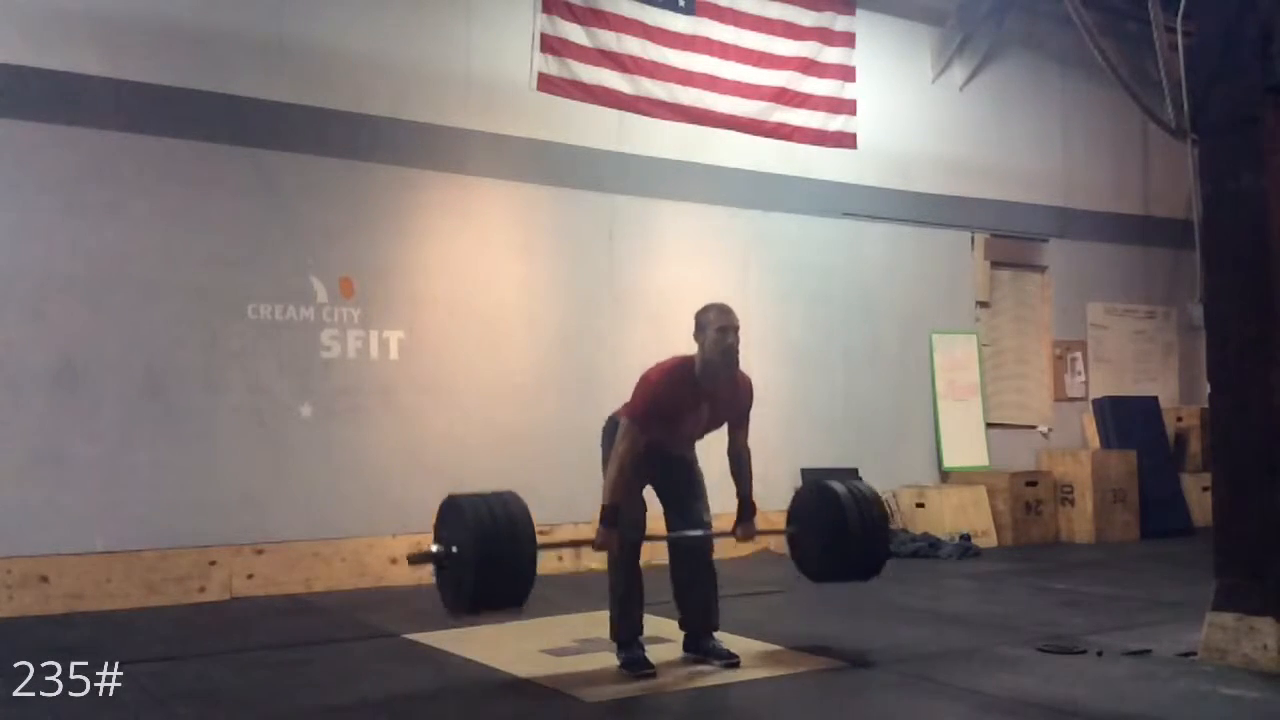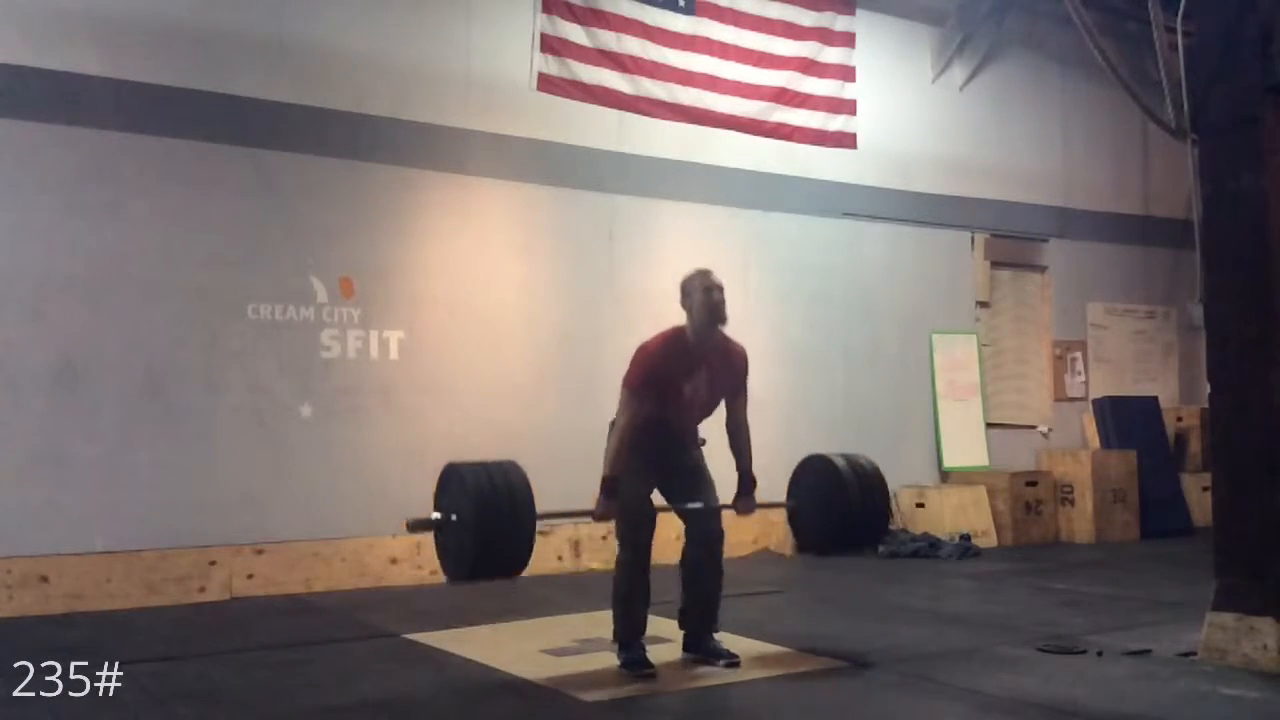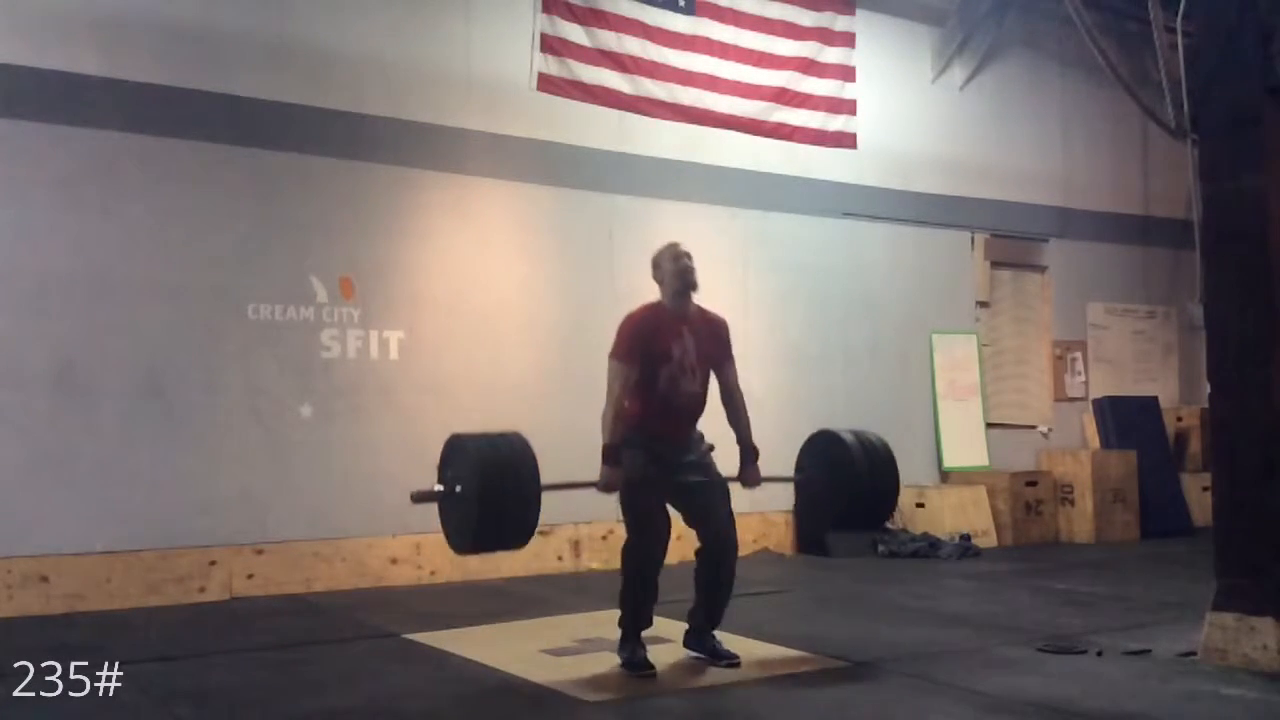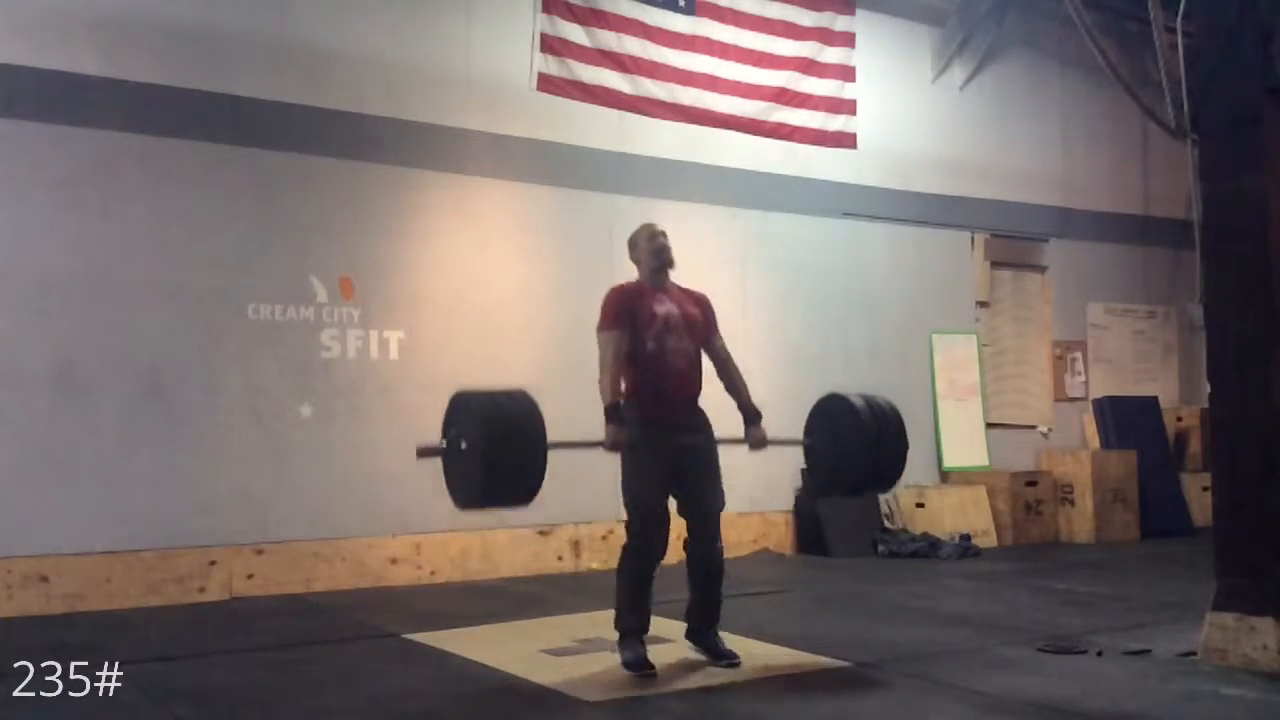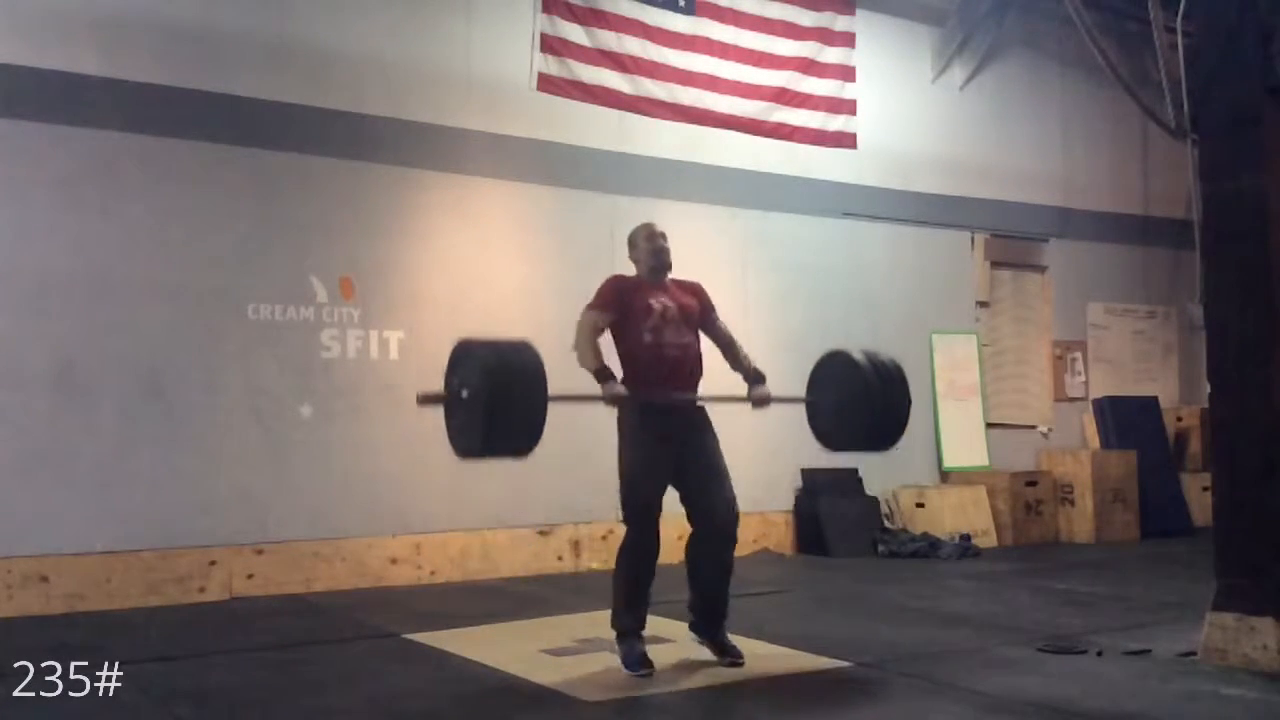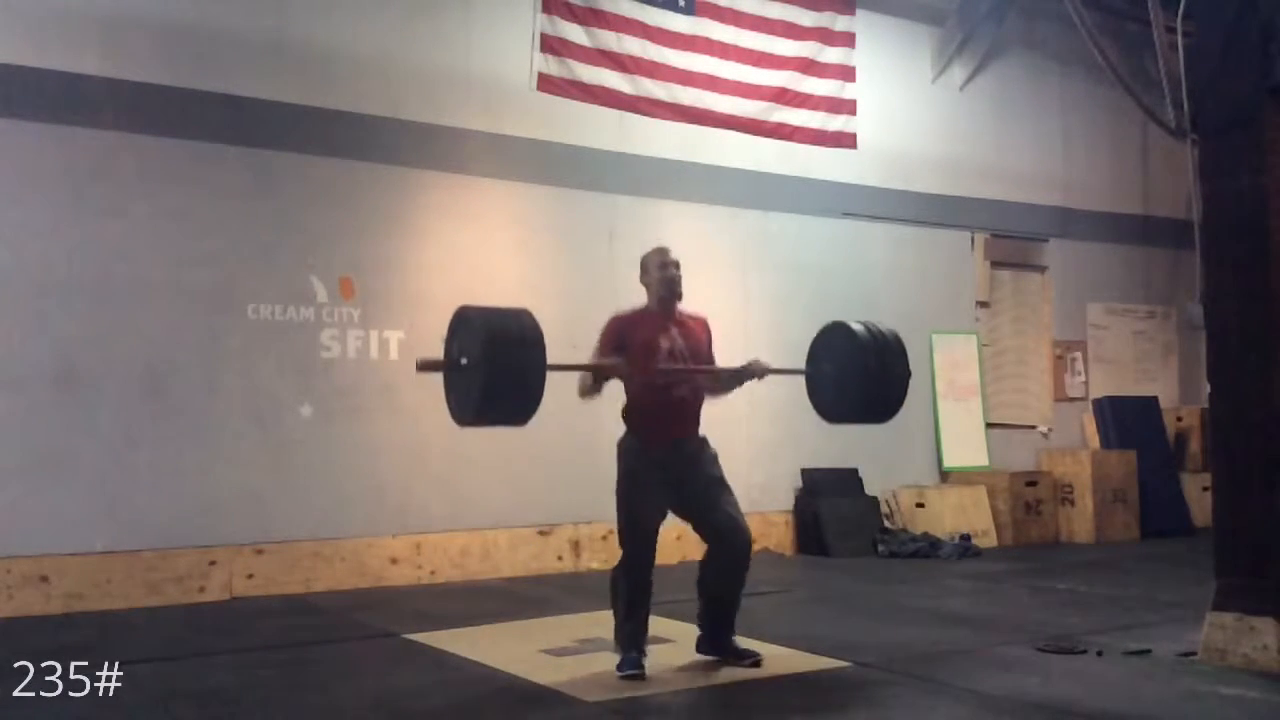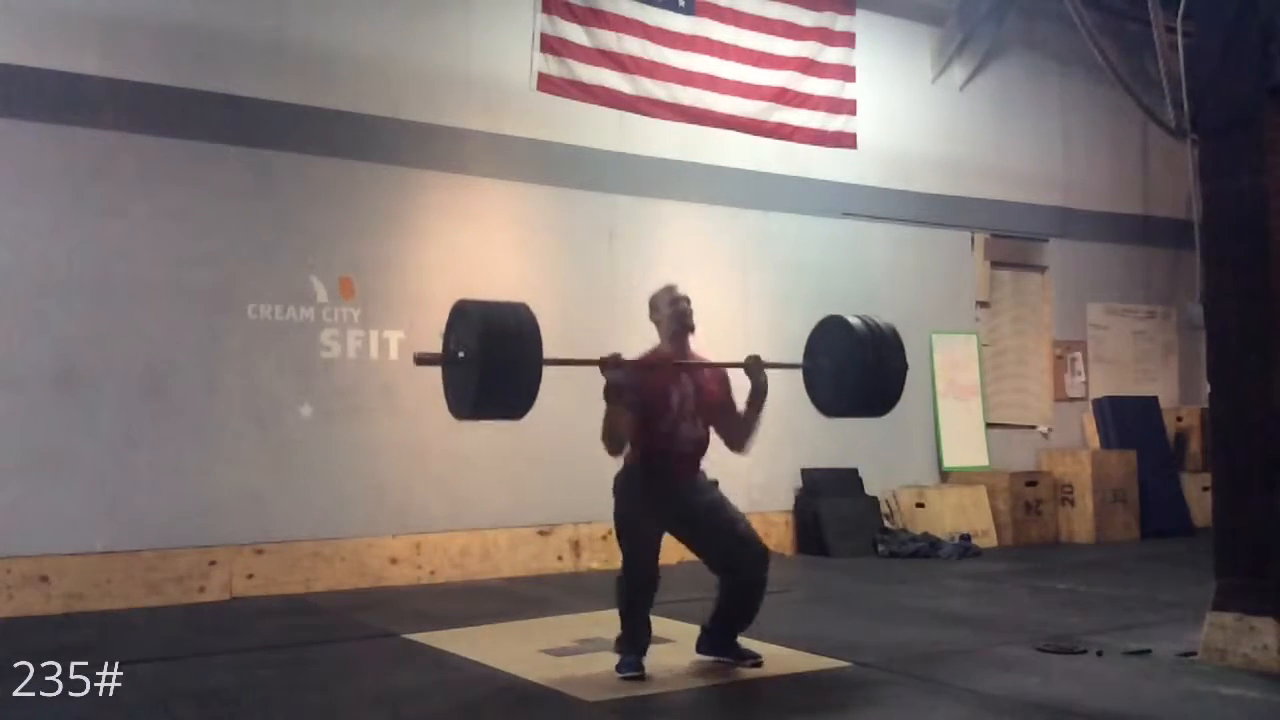
dt=0.1s
person 1, frame 1
left shoulder: (740, 387)
right shoulder: (662, 380)
left elbow: (738, 449)
right elbow: (624, 452)
left wrist: (746, 512)
right wrist: (608, 520)
left hip: (676, 450)
right hip: (628, 440)
left knee: (696, 539)
right knee: (628, 538)
left ankle: (700, 637)
right ankle: (628, 645)
person 1, frame 2
left shoulder: (733, 357)
right shoulder: (657, 353)
left elbow: (738, 421)
right elbow: (625, 425)
left wrist: (746, 482)
right wrist: (609, 488)
left hip: (682, 444)
right hip: (639, 444)
left knee: (708, 535)
right knee: (636, 542)
left ankle: (699, 638)
right ankle: (629, 645)
person 1, frame 3
left shoulder: (714, 326)
right shoulder: (641, 324)
left elbow: (732, 394)
right elbow: (617, 395)
left wrist: (749, 455)
right wrist: (611, 459)
left hip: (688, 443)
right hip: (641, 445)
left knee: (722, 537)
right knee: (648, 543)
left ankle: (702, 634)
right ankle: (631, 643)
person 1, frame 4
left shoulder: (695, 301)
right shoulder: (624, 298)
left elbow: (724, 361)
right elbow: (610, 360)
left wrist: (752, 418)
right wrist: (614, 418)
left hip: (693, 425)
right hip: (645, 427)
left knee: (706, 533)
right knee: (648, 536)
left ankle: (703, 630)
right ankle: (631, 638)
person 1, frame 5
left shoulder: (692, 293)
right shoulder: (619, 289)
left elbow: (725, 340)
right elbow: (584, 336)
left wrist: (754, 378)
right wrist: (605, 378)
left hip: (691, 418)
right hip: (644, 418)
left knee: (719, 522)
right knee: (642, 529)
left ankle: (710, 625)
right ankle: (629, 636)
person 1, frame 6
left shoulder: (699, 326)
right shoulder: (627, 326)
left elbow: (712, 383)
right elbow: (587, 387)
left wrist: (745, 372)
right wrist: (604, 369)
left hip: (692, 452)
right hip: (644, 454)
left knee: (733, 540)
right knee: (638, 553)
left ankle: (716, 636)
right ankle: (630, 646)
person 1, frame 7
left shoulder: (713, 376)
right shoulder: (638, 372)
left elbow: (737, 442)
right elbow: (614, 446)
left wrist: (758, 386)
right wrist: (615, 387)
left hip: (692, 485)
right hip: (644, 483)
left knee: (751, 557)
right knee: (640, 566)
left ankle: (719, 639)
right ankle: (631, 649)
